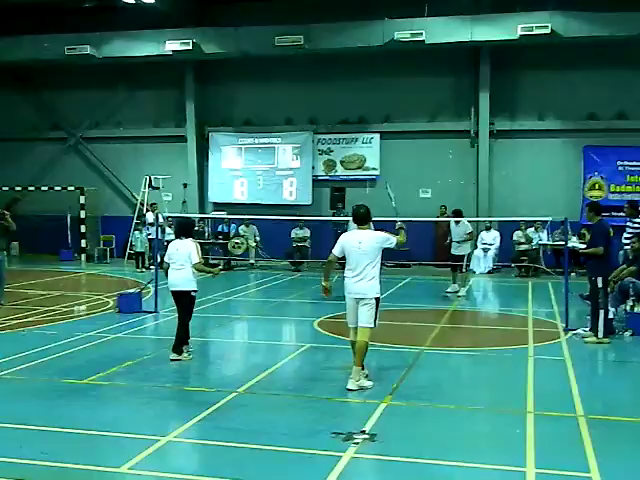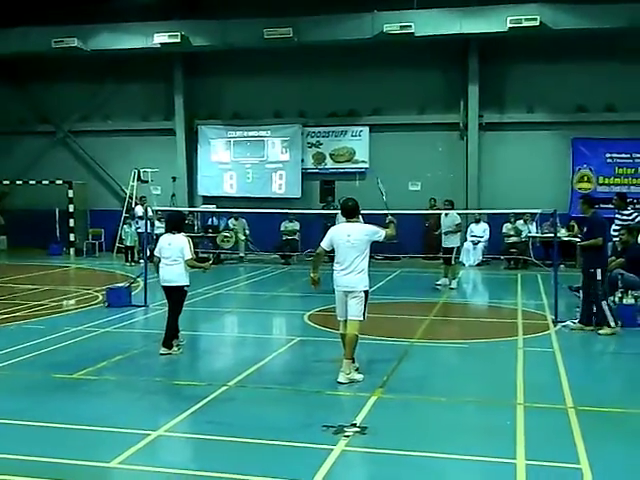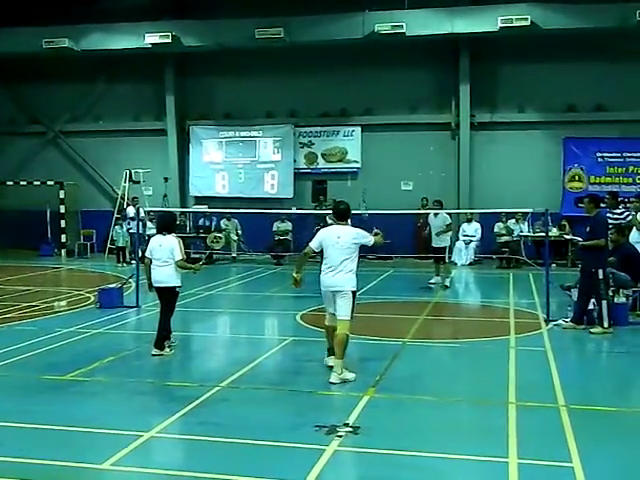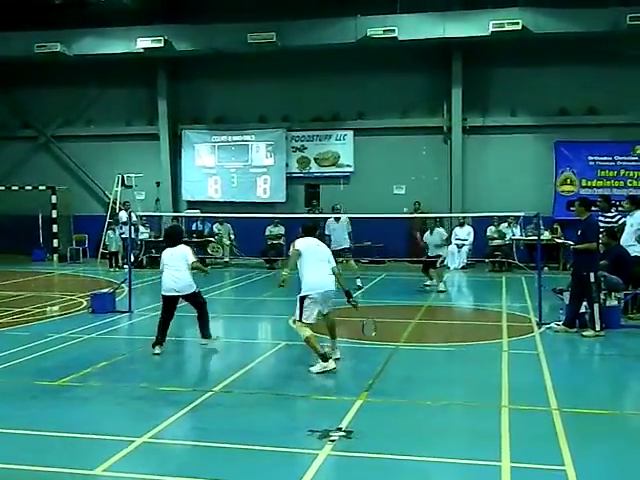
dt=1s
person 1, frame 1
left shoulder: (345, 237)
right shoulder: (378, 237)
left elbow: (330, 260)
right elbow: (402, 240)
left wrist: (325, 281)
right wrist: (401, 228)
left hip: (351, 290)
right hip: (369, 291)
left knee: (354, 331)
right knee: (364, 332)
left ankle: (359, 368)
right ankle: (356, 377)
person 1, frame 2
left shoulder: (334, 230)
right shoulder: (367, 230)
left elbow: (319, 253)
right elbow: (391, 233)
left wrist: (314, 272)
right wrist: (391, 222)
left hip: (340, 283)
right hip: (358, 284)
left knee: (344, 323)
right knee: (353, 325)
left ankle: (350, 361)
right ankle: (346, 370)
person 1, frame 3
left shoulder: (324, 232)
right shoulder: (357, 233)
left elbow: (306, 253)
right elbow: (379, 241)
left wrist: (297, 272)
right wrist: (377, 233)
left hip: (327, 283)
right hip: (346, 284)
left knee: (331, 315)
right knee: (343, 324)
left ankle: (331, 354)
right ankle: (338, 371)
person 1, frame 4
left shoulder: (299, 242)
right shoulder: (324, 247)
left elbow: (294, 255)
right elbow: (337, 272)
left wrist: (285, 273)
right wrist: (348, 294)
left hip: (311, 288)
right hip: (329, 286)
left knee: (301, 326)
right knee: (326, 314)
left ankle: (326, 360)
right ankle: (335, 350)
person 2, frame 1
left shoulder: (599, 227)
right shoulder: (601, 225)
left elbow: (599, 250)
left wrist: (583, 251)
right wrist: (585, 248)
left hip: (599, 270)
right hip: (597, 269)
left knee: (600, 302)
right knee: (596, 301)
left ankle: (602, 335)
right ankle: (596, 330)
person 2, frame 2
left shoulder: (597, 219)
right shoulder: (589, 219)
left elbow: (599, 241)
left wrist: (581, 244)
right wrist: (581, 243)
left hip: (597, 263)
right hip: (589, 263)
left knee: (598, 294)
right knee: (587, 293)
left ankle: (610, 324)
right ankle: (586, 322)
person 2, frame 3
left shoulder: (600, 219)
right shoulder: (592, 219)
left elbow: (601, 242)
left wrist: (583, 244)
right wrist: (581, 243)
left hip: (597, 264)
right hip: (588, 263)
left knee: (600, 294)
right knee: (583, 293)
left ankle: (605, 325)
right ankle: (577, 320)
person 2, frame 4
left shoulder: (591, 223)
right shoulder: (583, 222)
left elbow: (592, 245)
left wrist: (574, 247)
right wrist: (572, 247)
left hip: (589, 268)
right hip: (580, 267)
left knee: (592, 298)
right knee: (575, 296)
left ankle: (596, 328)
right ankle: (569, 324)
person 3, frame 1
left shoulder: (172, 244)
right shoulder: (192, 244)
left elbow: (165, 266)
right elbow: (197, 266)
right wrist: (213, 270)
left hip: (174, 284)
right hip: (187, 285)
left knee: (183, 315)
right knee: (184, 317)
left ankle: (184, 343)
right ankle: (177, 351)
person 3, frame 2
left shoulder: (163, 238)
right shoulder: (184, 239)
left elbow: (156, 260)
right elbow: (189, 262)
left wrist: (160, 275)
right wrist: (203, 266)
left hip: (165, 279)
right hip: (179, 280)
left knee: (173, 309)
right knee: (174, 312)
left ankle: (175, 337)
right ankle: (167, 346)
person 3, frame 3
left shoulder: (153, 240)
right shoulder: (175, 240)
left elbow: (147, 262)
right elbow: (179, 263)
left wrist: (149, 280)
right wrist: (194, 267)
left hip: (157, 281)
right hip: (171, 281)
left knee: (165, 310)
right knee: (166, 312)
left ankle: (166, 338)
right ankle: (159, 347)
person 3, frame 4
left shoulder: (165, 252)
right shoulder: (186, 249)
right elbow: (194, 265)
right wrist: (205, 270)
left hip: (168, 288)
right hip: (186, 287)
left knee: (165, 317)
right knee: (202, 308)
left ankle: (158, 345)
right ankle: (206, 336)
